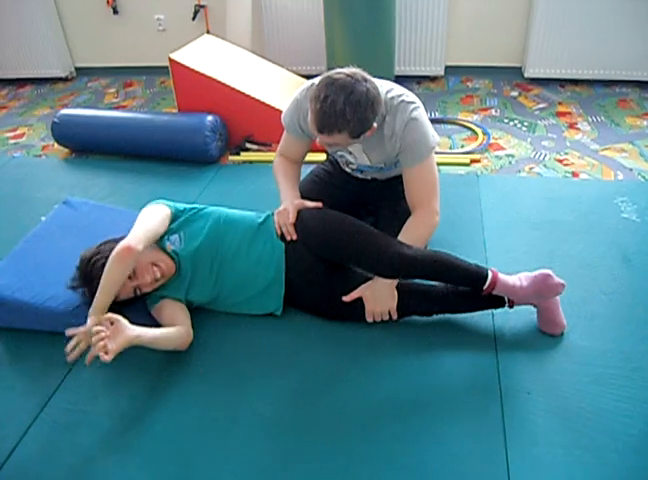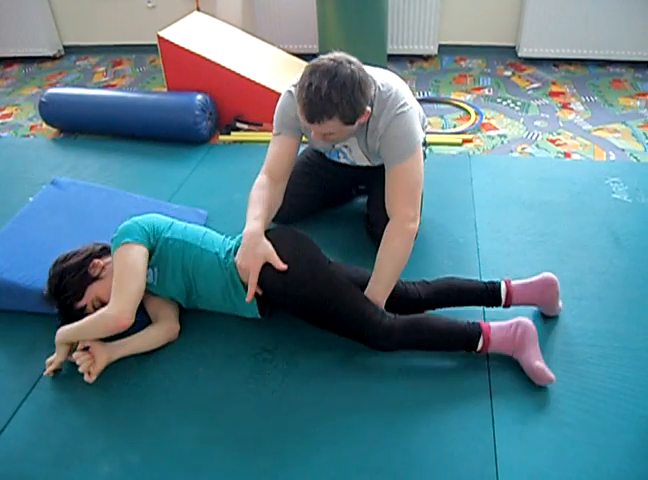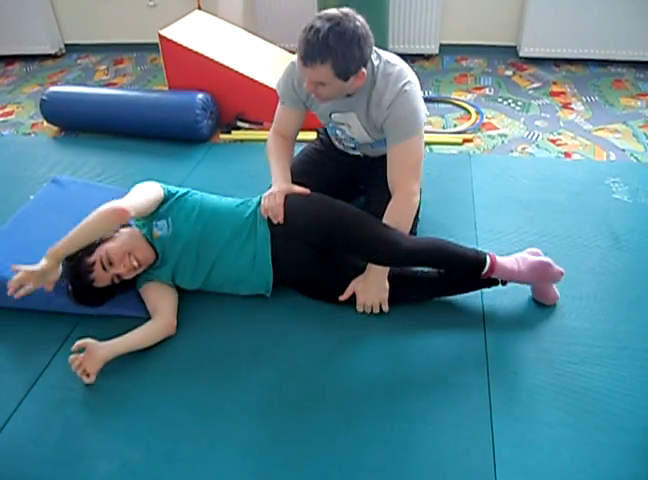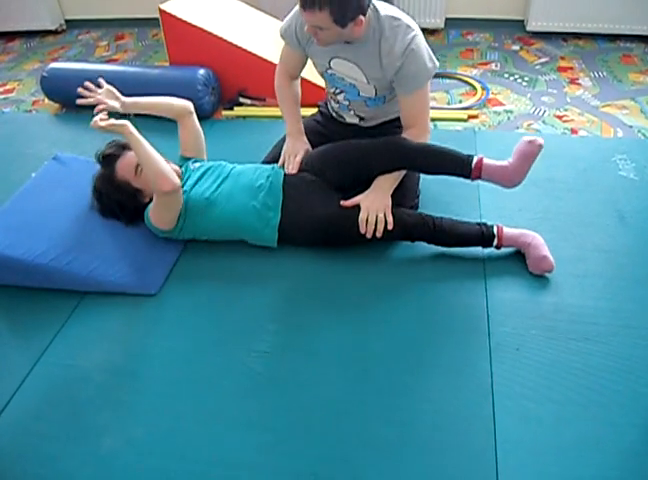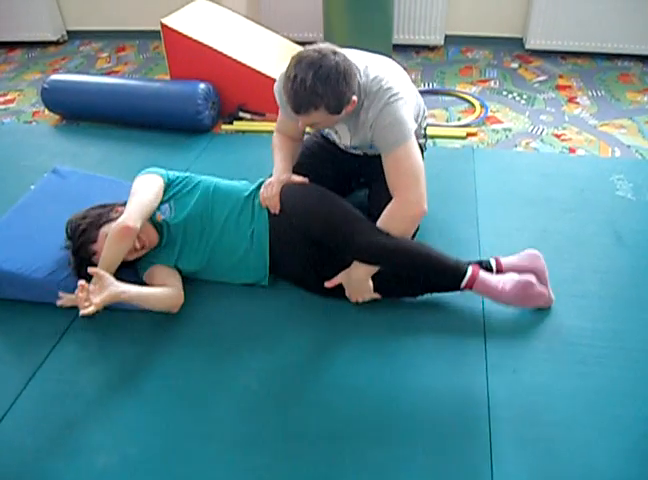
dt=1s
person 1, frame 1
left shoulder: (158, 211)
right shoulder: (164, 295)
left elbow: (130, 247)
right elbow: (182, 334)
left wrist: (97, 314)
right wrist: (129, 334)
left hip: (295, 237)
right hip: (295, 291)
left knee: (399, 261)
right knee: (410, 303)
left ankle: (510, 284)
right ankle: (516, 299)
person 1, frame 2
left shoulder: (130, 234)
right shoulder: (147, 282)
left elbow: (121, 316)
right elbow: (167, 326)
left wrist: (67, 334)
right wrist: (107, 352)
left hip: (273, 262)
right hip: (271, 289)
left knee: (381, 330)
right knee: (407, 298)
left ankle: (505, 336)
right ankle: (519, 290)
person 1, frame 3
left shoulder: (153, 206)
right shoulder: (151, 278)
left elbow: (118, 208)
right elbow: (165, 324)
left wrist: (52, 259)
right wrist: (103, 350)
left hip: (284, 222)
right hip: (282, 273)
left knee: (394, 248)
right knee: (395, 286)
left ankle: (508, 264)
right ankle: (506, 278)
person 1, frame 4
left shoulder: (189, 164)
right shoulder: (163, 217)
left elbow: (184, 108)
right elbow: (168, 185)
left wrist: (123, 103)
right wrist: (126, 127)
left hip: (297, 174)
right hip: (295, 221)
left knee: (391, 148)
right knee: (403, 224)
left ankle: (497, 169)
right ankle: (506, 236)
person 1, frame 5
left shoulder: (149, 180)
right shoulder: (155, 262)
left elbow: (130, 224)
right elbow: (172, 299)
left wrist: (101, 278)
right wrist: (110, 291)
left hip: (279, 206)
right hip: (279, 260)
left knee: (368, 244)
right knee: (386, 283)
left ankle: (498, 273)
right ankle: (501, 270)
person 2, frame 1
left shoulder: (408, 119)
right shoulder: (306, 99)
left elbow: (427, 212)
right elbow: (285, 158)
left wrist: (386, 280)
right wrist: (289, 198)
left hip: (396, 176)
right hip: (344, 170)
right knee: (288, 225)
left ankle: (377, 211)
right ankle: (362, 210)
person 2, frame 2
left shoulder: (397, 113)
right shoulder: (295, 99)
left elbow: (405, 220)
right elbow: (272, 177)
left wrist: (373, 300)
right wrist: (254, 230)
left hip: (391, 159)
right hip: (333, 156)
left knee: (386, 234)
right knee: (280, 209)
left ankle: (370, 190)
right ankle: (353, 187)
person 2, frame 3
left shoulder: (398, 91)
right shoulder: (301, 71)
left elbow: (406, 194)
right elbow: (280, 135)
left wrist: (376, 274)
right wrist: (281, 182)
left hip: (388, 156)
right hip: (336, 148)
right knee: (278, 210)
left ankle: (367, 193)
right ankle: (353, 190)
person 2, frame 4
left shoulder: (404, 41)
left elbow: (417, 130)
right elbow: (286, 76)
left wrist: (381, 189)
right wrist: (295, 135)
left hip: (389, 126)
right hip: (334, 118)
left knee: (394, 211)
person 2, frame 5
left shoulder: (389, 102)
right shoulder: (295, 83)
left elbow: (413, 205)
right elbow: (286, 134)
left wrist: (360, 271)
right wrist: (280, 174)
left hip: (387, 150)
right hip: (337, 151)
